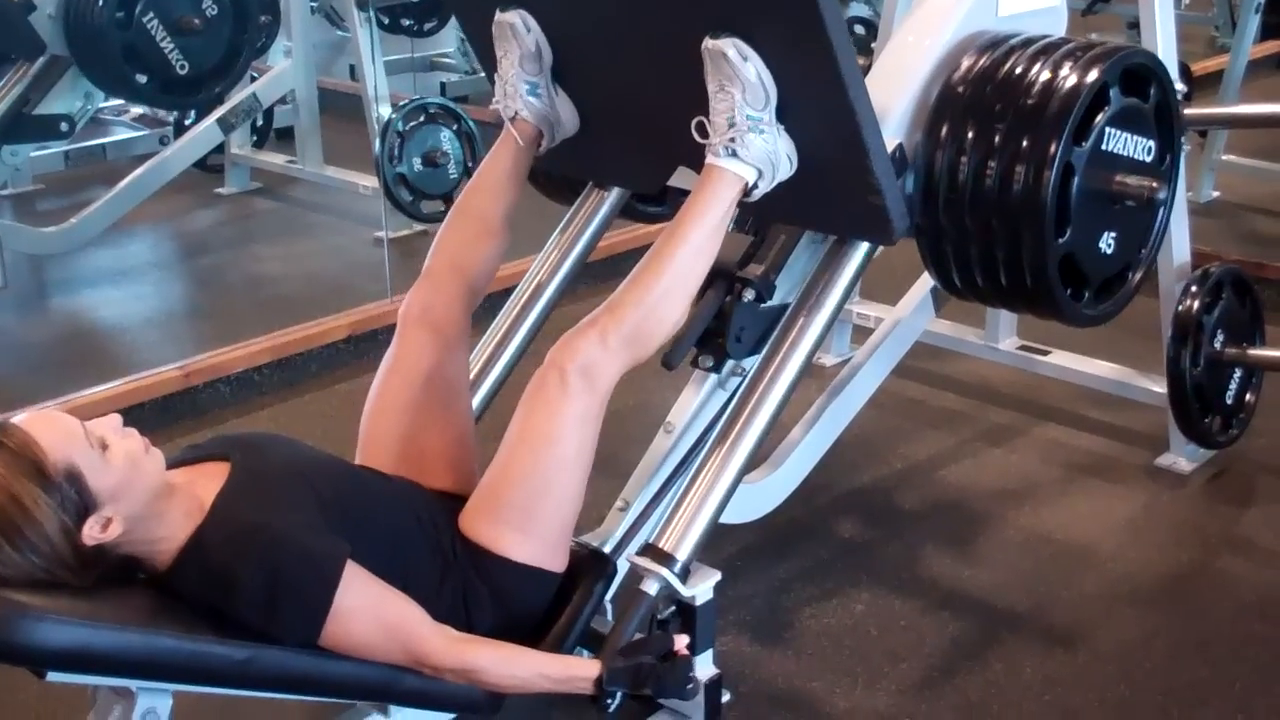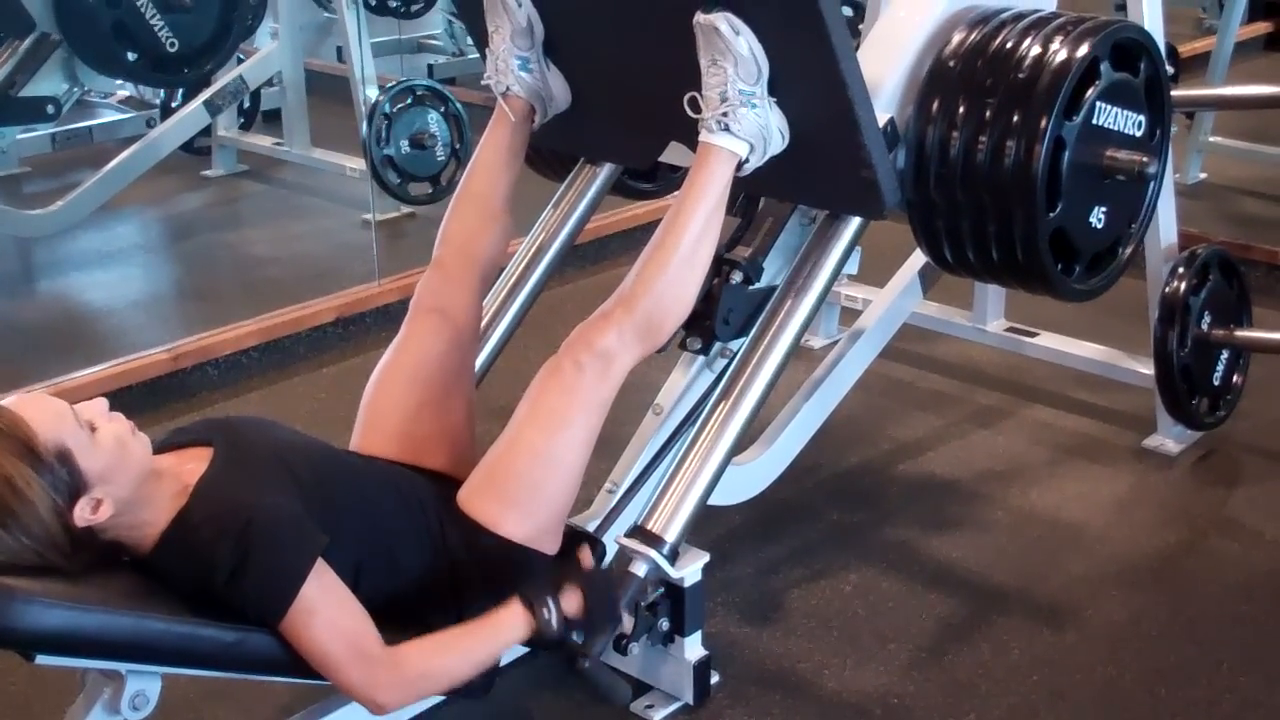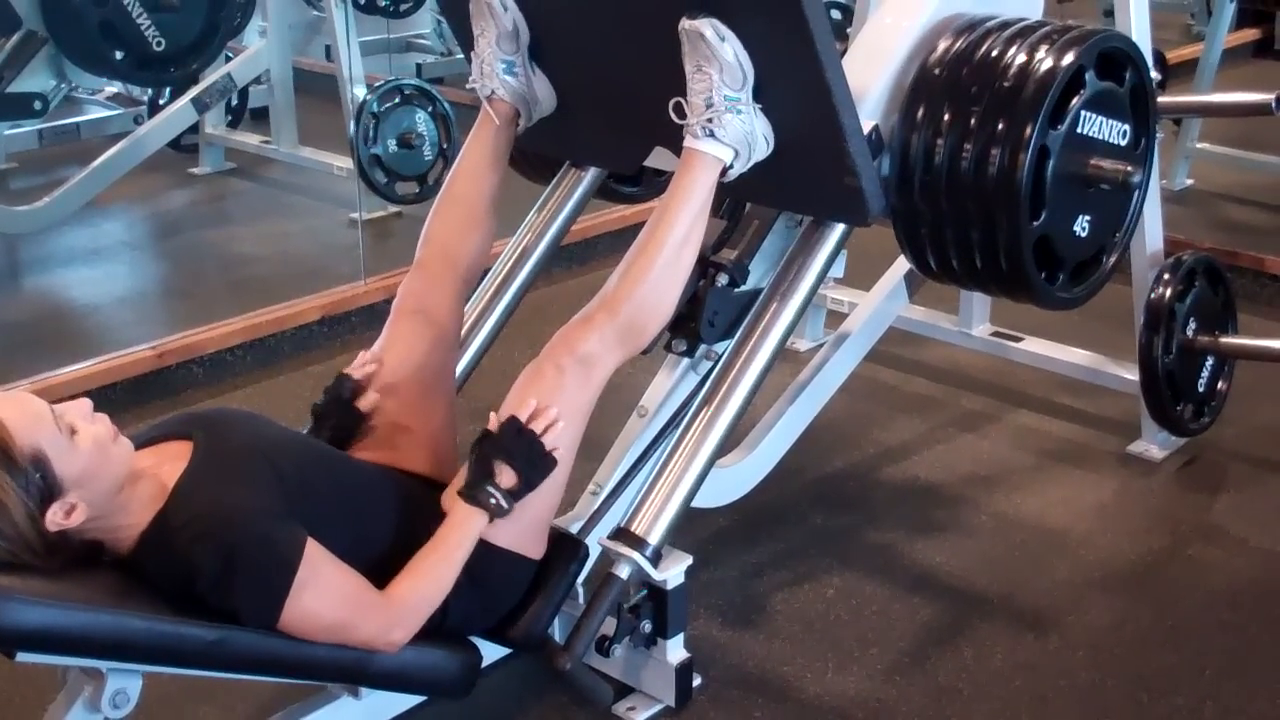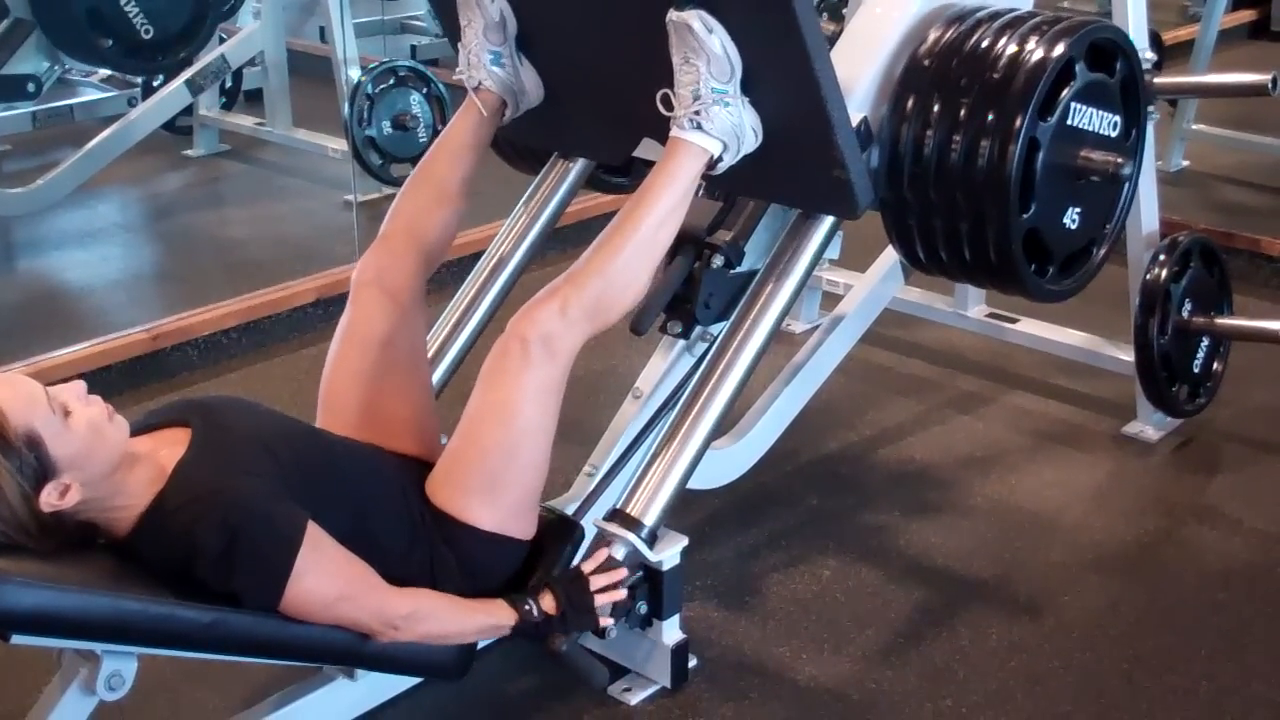
dt=0.7s
person 1, frame 1
left shoulder: (168, 493)
right shoulder: (259, 555)
right elbow: (440, 653)
right wrist: (614, 677)
left hip: (416, 516)
right hip: (483, 582)
left knee: (433, 309)
right knee: (584, 357)
left ankle: (526, 123)
right ankle: (734, 163)
person 1, frame 2
left shoulder: (157, 472)
right shoulder: (241, 535)
right wrist: (537, 611)
left hip: (397, 497)
right hip: (462, 558)
left knee: (446, 294)
right knee: (602, 345)
left ankle: (519, 97)
right ankle: (728, 138)
person 1, frame 3
left shoulder: (138, 467)
right shoulder: (216, 537)
right elbow: (385, 624)
left wrist: (328, 427)
right wrist: (487, 496)
left hip: (385, 498)
right hip: (458, 575)
left knee: (429, 295)
right knee: (582, 349)
left ankle: (504, 102)
right ankle: (712, 143)
person 1, frame 4
left shoulder: (133, 457)
right shoulder: (220, 519)
right elbow: (388, 618)
right wrist: (541, 611)
left hip: (382, 481)
right hip: (449, 550)
left knee: (386, 275)
right knee: (545, 327)
left ankle: (491, 95)
right ankle: (699, 137)
